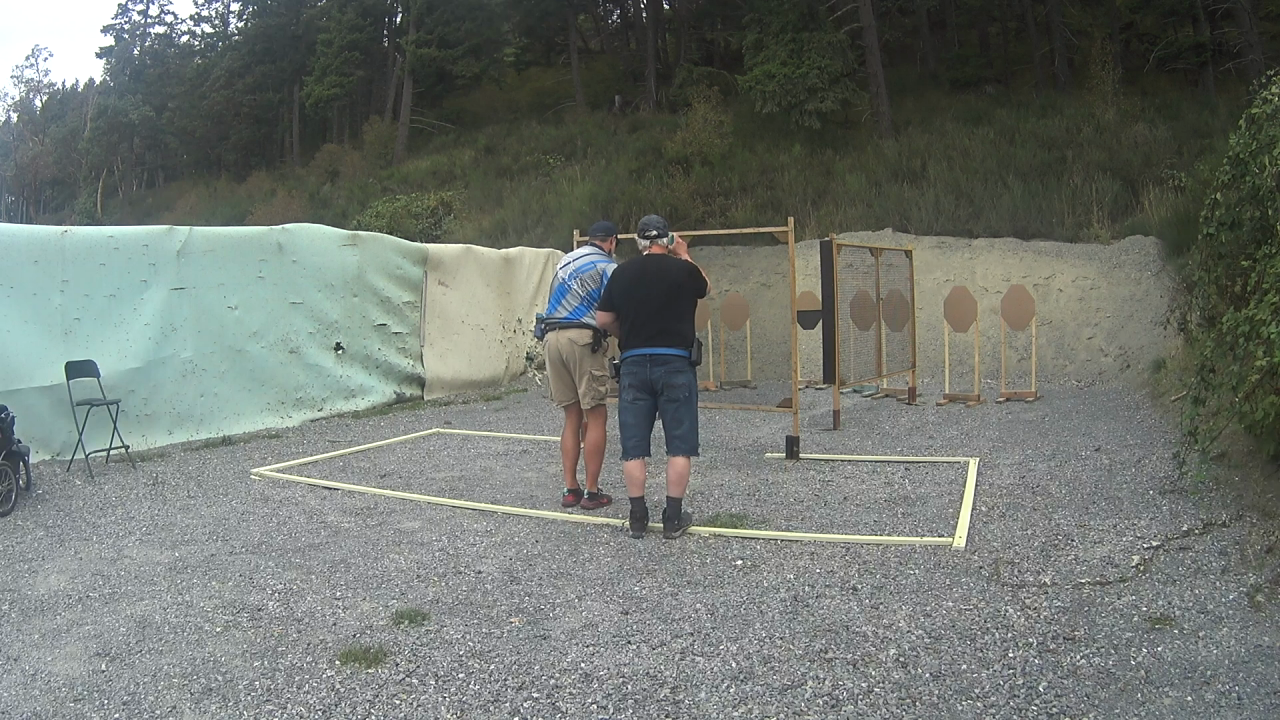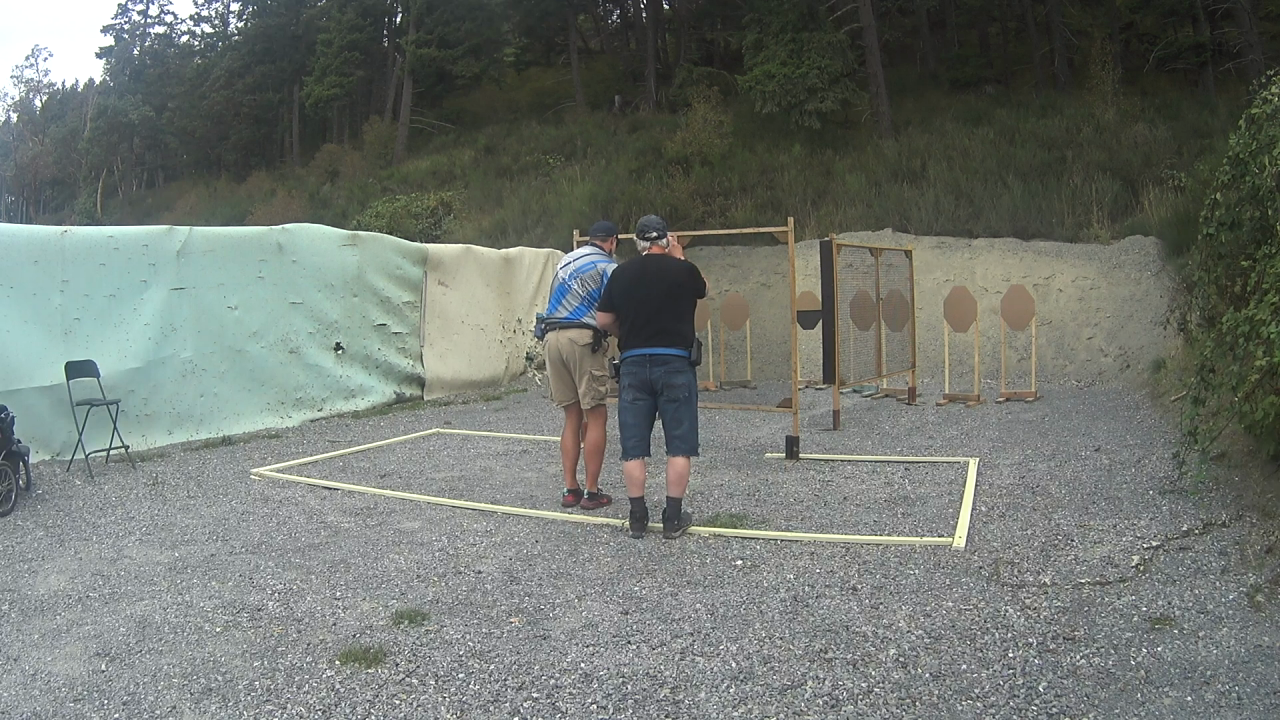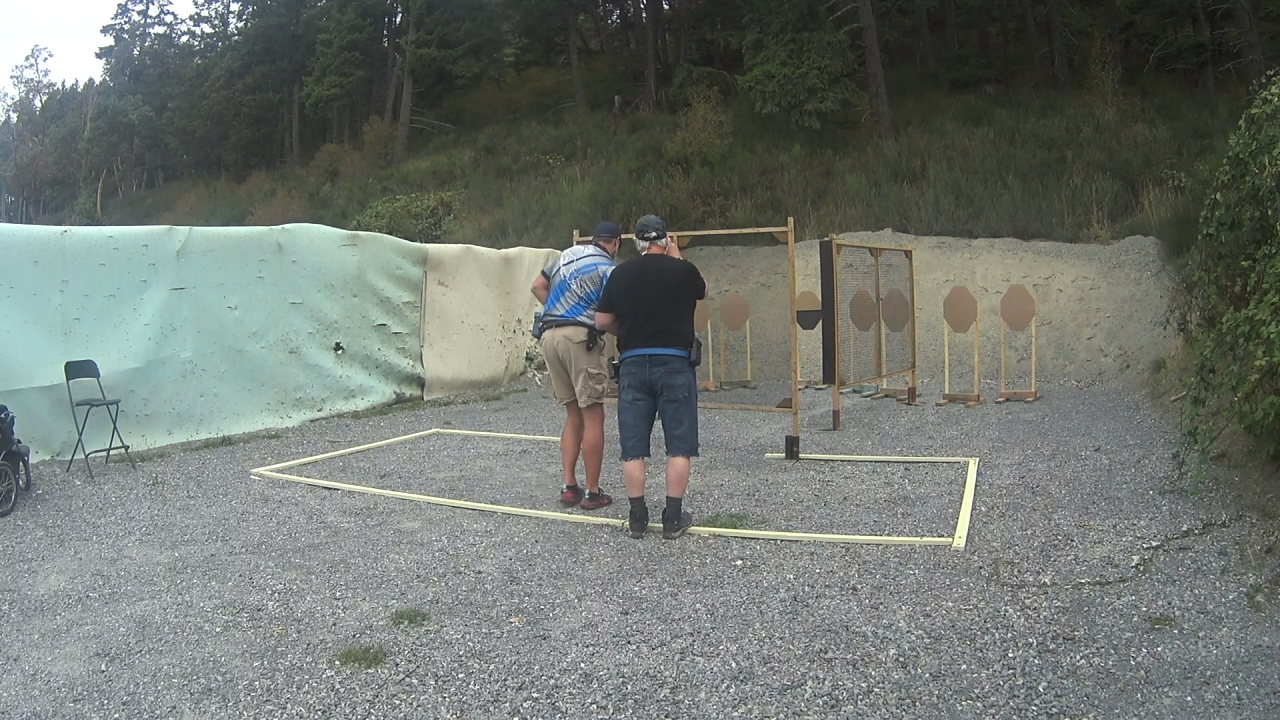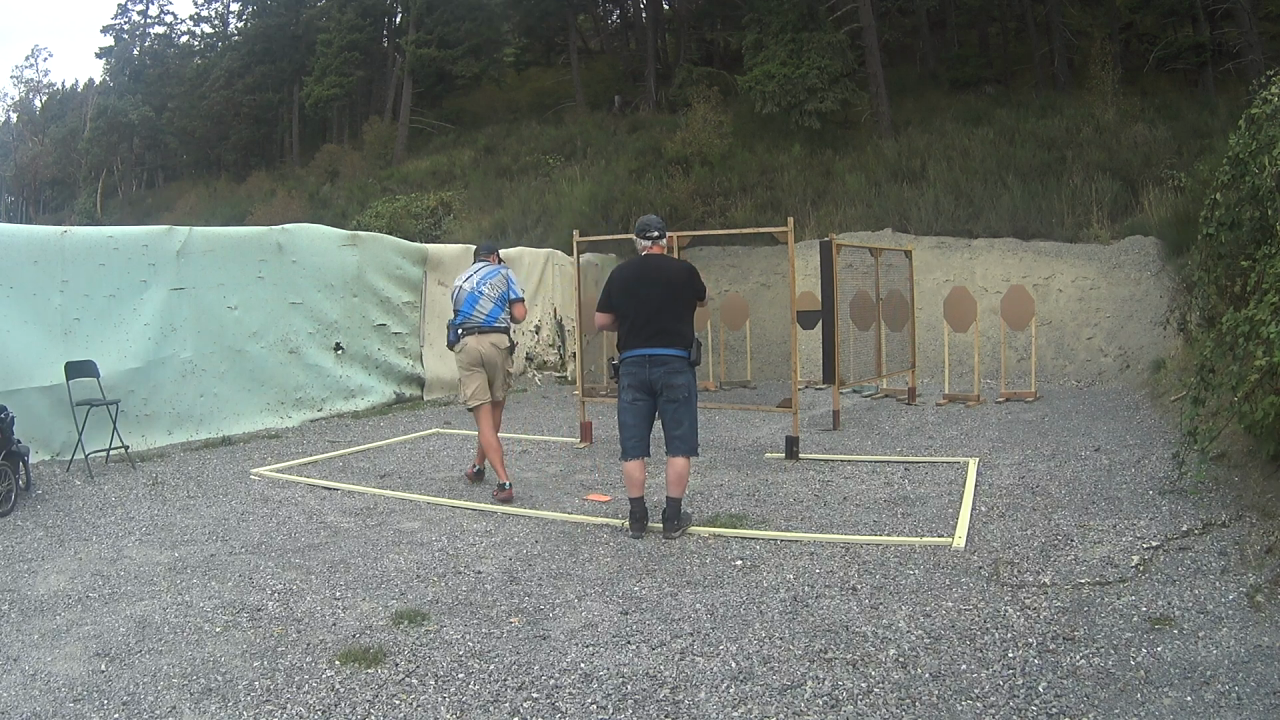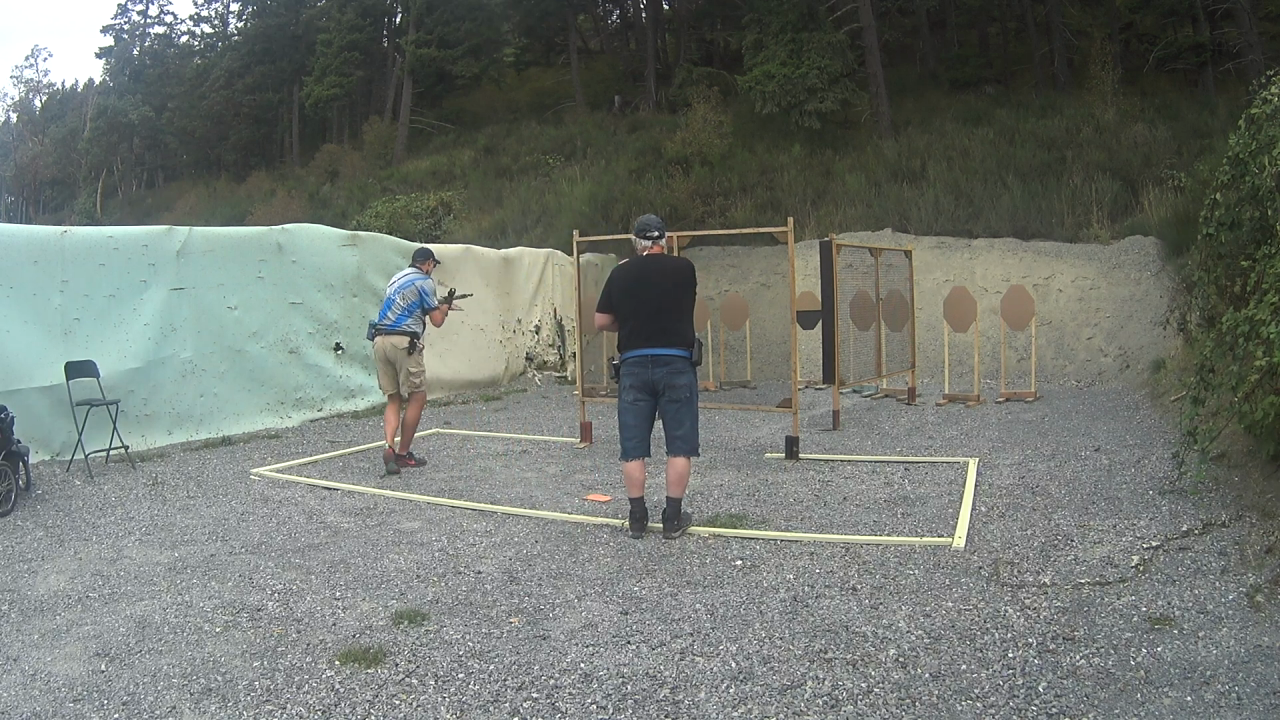
dt=1s
person 1, frame 1
left shoulder: (622, 272)
right shoulder: (684, 270)
left elbow: (603, 319)
right elbow: (705, 287)
right wrist: (684, 255)
left hip: (633, 364)
right hip: (675, 364)
left knee: (634, 447)
right knee: (679, 446)
left ankle: (637, 518)
right ankle: (673, 518)
person 1, frame 2
left shoulder: (621, 273)
right shoulder: (684, 269)
left elbow: (603, 320)
right elbow: (703, 289)
left hip: (634, 365)
right hip: (675, 364)
left knee: (633, 447)
right knee: (679, 446)
left ankle: (637, 518)
right ankle: (673, 518)
person 1, frame 3
left shoulder: (620, 273)
right shoulder: (683, 270)
left elbow: (602, 321)
right elbow: (702, 291)
left hip: (633, 365)
right hip: (674, 364)
left knee: (633, 447)
right knee: (678, 446)
left ankle: (637, 518)
right ankle: (673, 518)
person 1, frame 4
left shoulder: (620, 273)
right shoulder: (684, 270)
left elbow: (601, 322)
right elbow: (702, 301)
left hip: (633, 365)
right hip: (674, 364)
left knee: (633, 447)
right knee: (678, 446)
left ankle: (637, 518)
right ankle: (673, 518)
person 1, frame 5
left shoulder: (620, 273)
right shoulder: (684, 268)
left elbow: (601, 322)
left hip: (634, 366)
right hip: (676, 364)
left knee: (633, 447)
right knee: (679, 445)
left ankle: (637, 518)
right ankle: (673, 518)
person 2, frame 1
left shoulder: (566, 260)
right shoulder: (607, 265)
left elbow: (564, 301)
left hip: (553, 337)
right hip: (582, 338)
left knee: (572, 417)
right knee: (596, 417)
left ankle: (570, 489)
right ankle: (591, 492)
person 2, frame 2
left shoulder: (566, 260)
right shoulder: (607, 265)
left hip: (553, 337)
right hip: (582, 338)
left knee: (572, 417)
right knee: (596, 417)
left ankle: (570, 489)
right ankle: (591, 492)
person 2, frame 3
left shoulder: (568, 254)
right shoulder: (607, 268)
left elbow: (538, 287)
left hip: (549, 336)
right hip: (579, 337)
left knee: (574, 414)
right knee: (593, 416)
left ankle: (569, 486)
right ankle: (592, 492)
person 2, frame 4
left shoulder: (459, 281)
right shoulder: (504, 273)
right elbow: (519, 316)
left hip: (466, 344)
right hip: (496, 343)
left knee: (483, 415)
right knee: (495, 408)
left ankle: (503, 483)
right ankle: (477, 466)
person 2, frame 5
left shoulder: (397, 278)
right shoulder: (425, 282)
right elbow: (436, 322)
left wrist: (437, 305)
right wrist: (445, 308)
left hip: (381, 341)
right hip: (404, 343)
left knee: (394, 400)
right knee: (416, 398)
left ankle: (390, 448)
right ankle: (403, 453)
